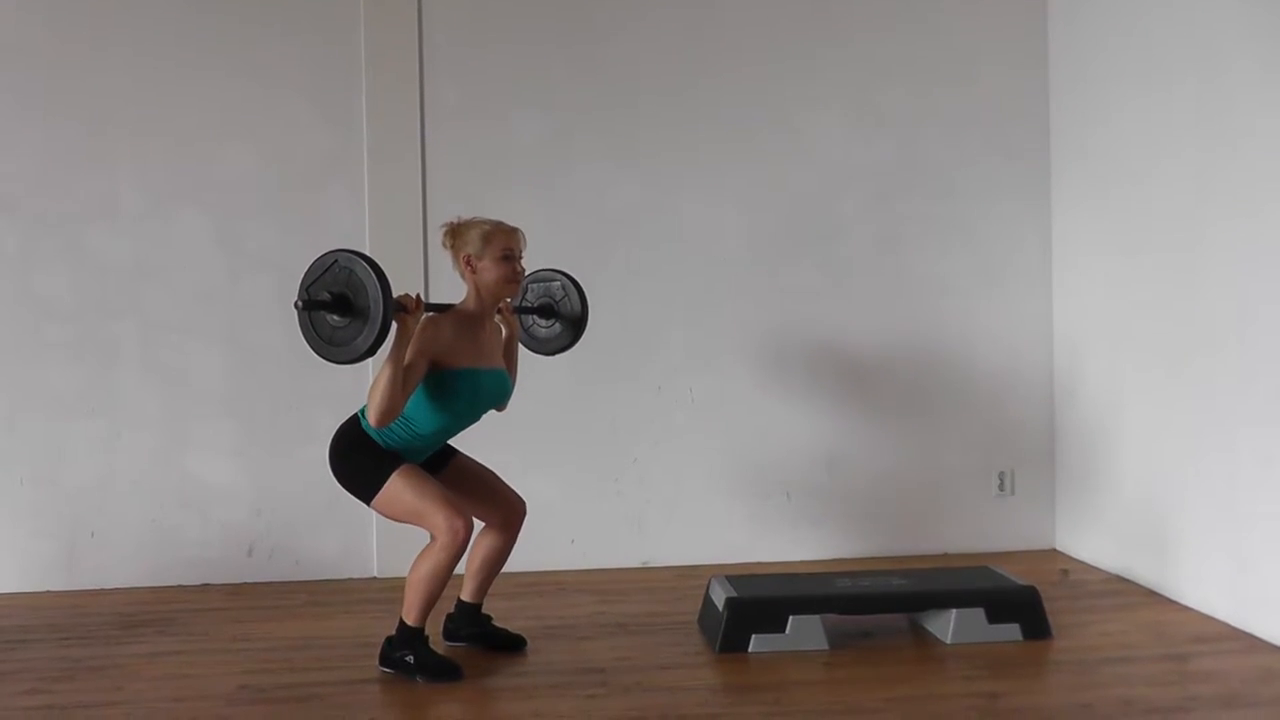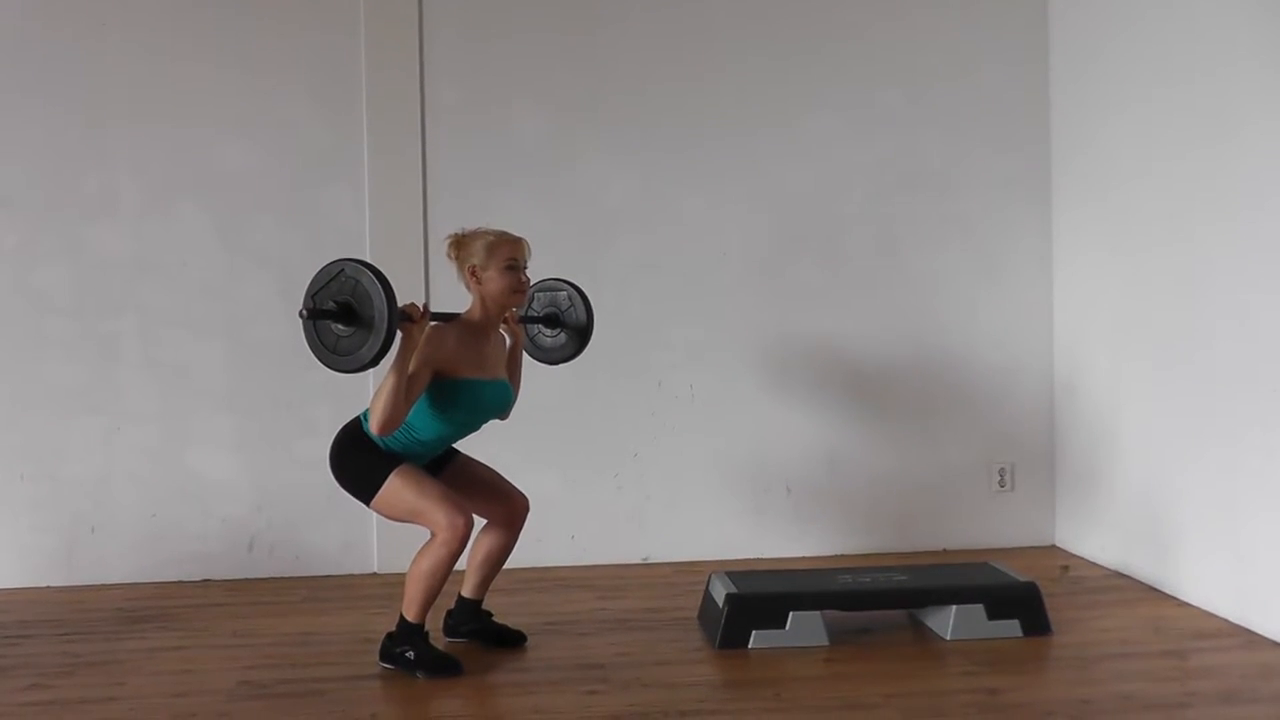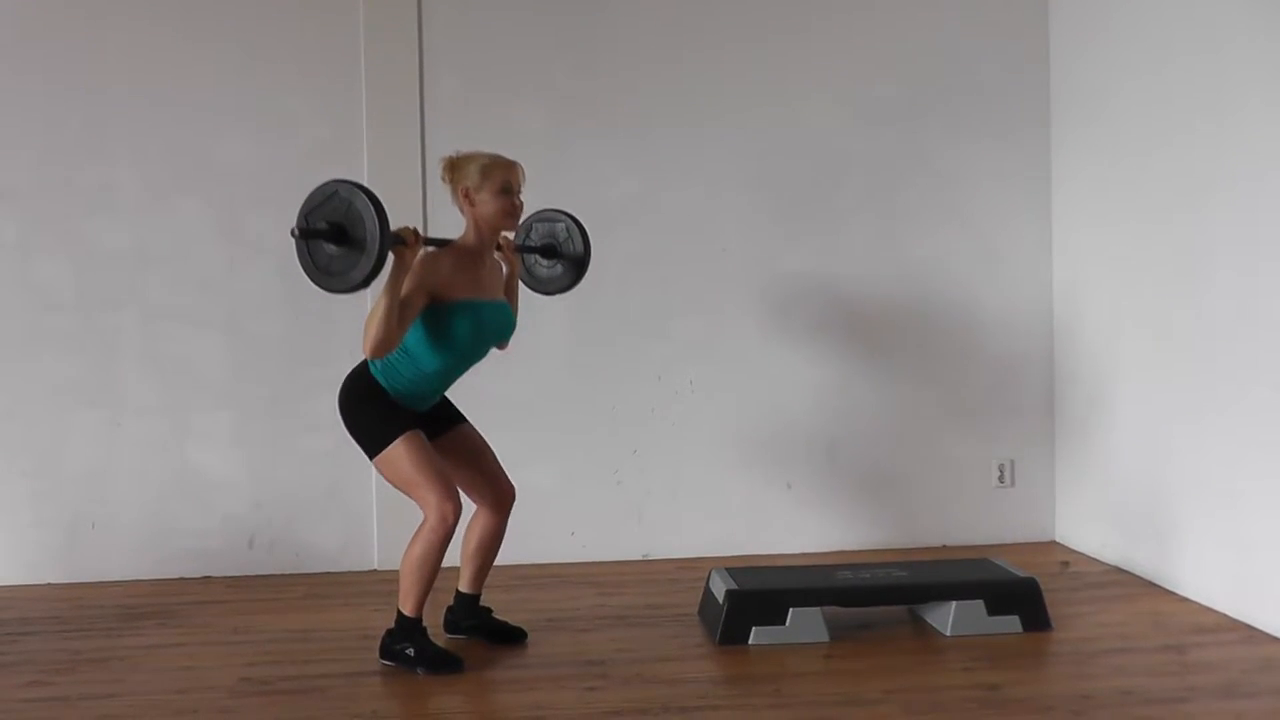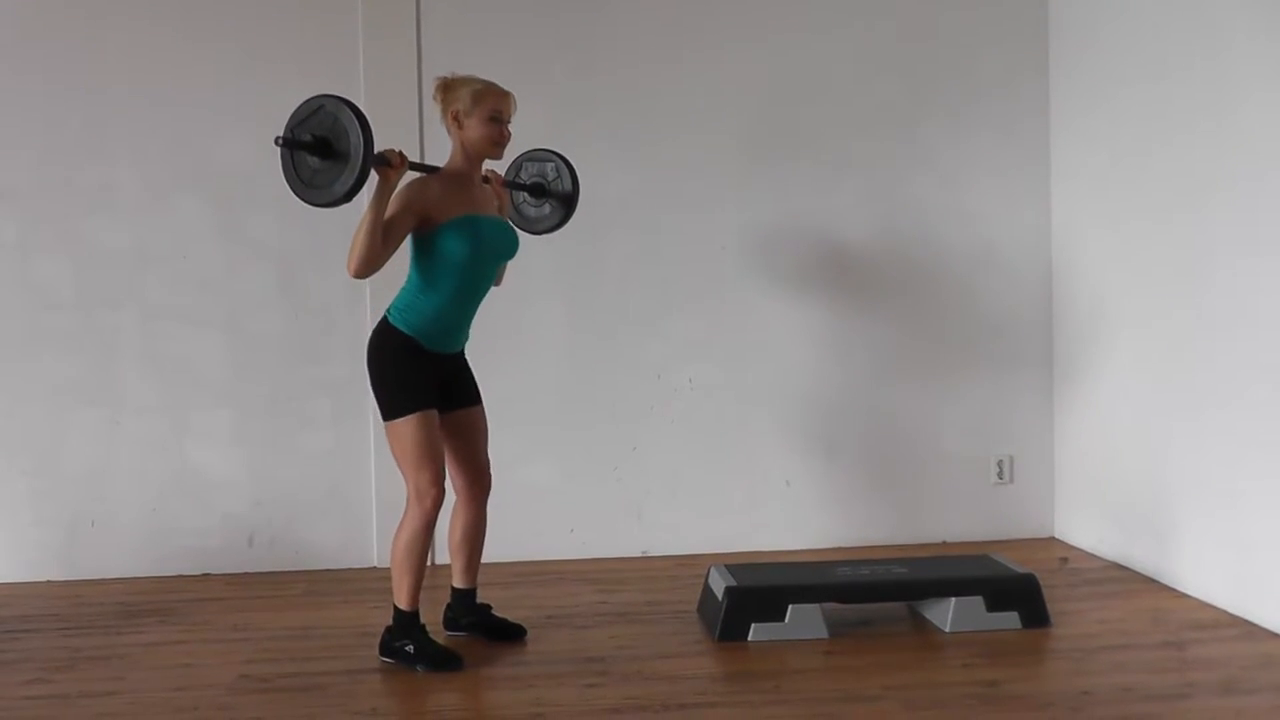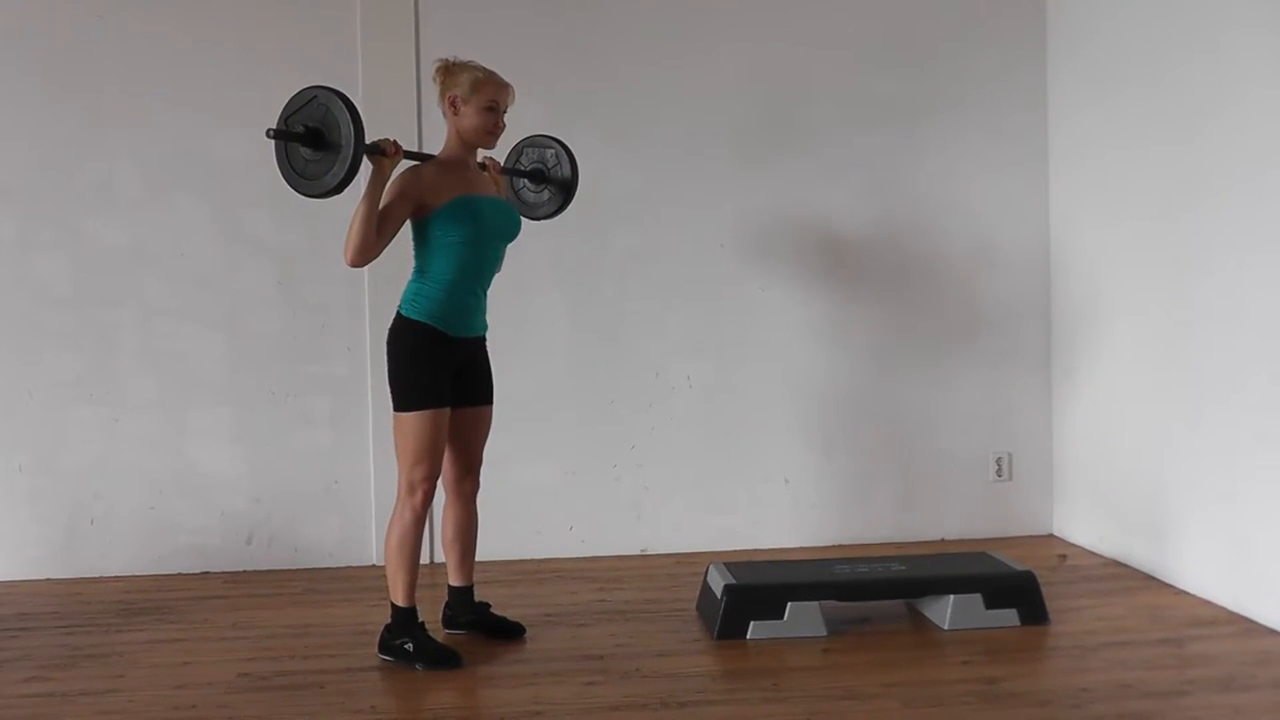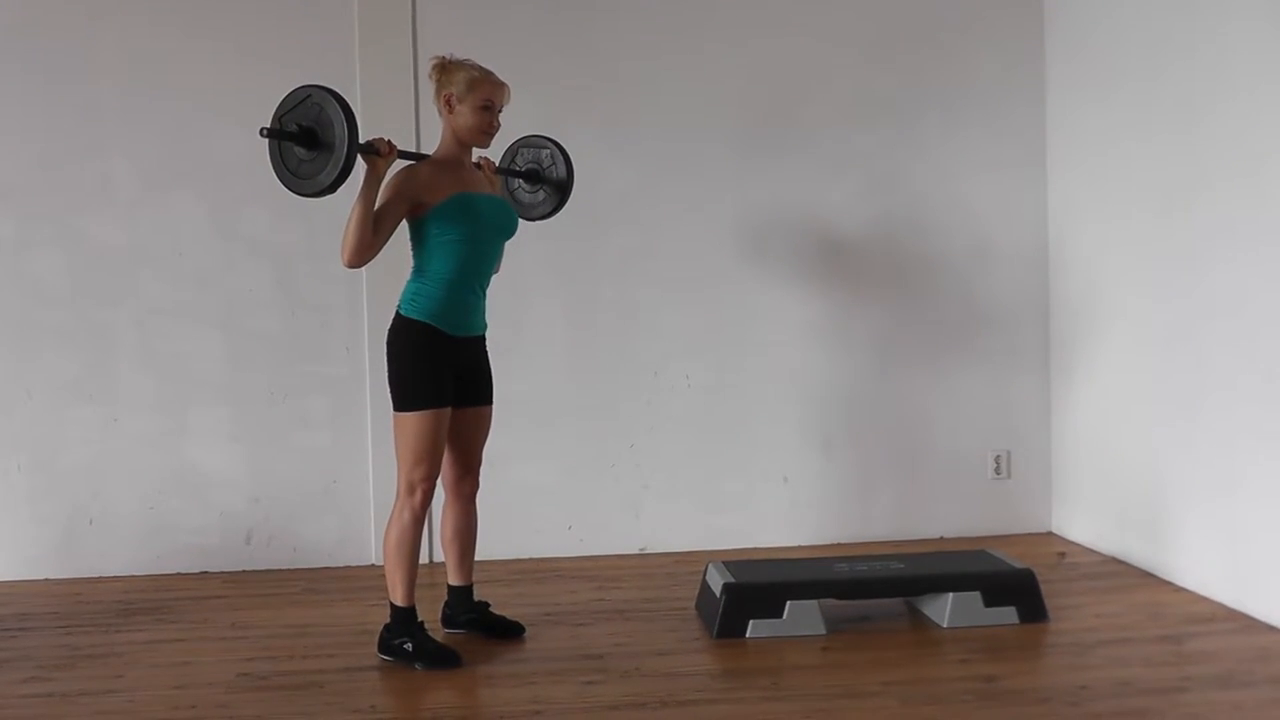
dt=0.5s
person 1, frame 1
left shoulder: (491, 329)
right shoulder: (438, 331)
left elbow: (499, 401)
right elbow: (380, 414)
right wrist: (404, 333)
left hip: (418, 450)
right hip: (365, 450)
left knee: (510, 510)
right knee: (454, 526)
left ankle: (465, 618)
right ankle: (403, 645)
person 1, frame 2
left shoulder: (496, 340)
right shoulder: (443, 341)
left elbow: (500, 409)
right elbow: (381, 424)
right wrist: (408, 344)
left hip: (420, 453)
right hip: (365, 452)
left knee: (513, 507)
right knee: (453, 522)
left ankle: (466, 614)
right ankle: (403, 640)
person 1, frame 3
left shoulder: (492, 265)
right shoulder: (437, 265)
left elbow: (499, 339)
right elbow: (376, 347)
right wrist: (400, 266)
left hip: (424, 401)
right hip: (374, 399)
left knee: (499, 496)
right knee: (443, 507)
left ankle: (465, 610)
right ankle: (403, 636)
person 1, frame 4
left shoulder: (486, 193)
right shoulder: (426, 191)
left elbow: (492, 275)
right elbow: (361, 265)
right wrist: (385, 185)
left hip: (450, 355)
right hip: (403, 351)
left knee: (475, 484)
right knee: (427, 493)
left ankle: (464, 607)
right ankle: (401, 633)
person 1, frame 5
left shoulder: (486, 180)
right shoulder: (421, 179)
right elbow: (358, 254)
right wrist: (379, 175)
left hip: (469, 342)
right hip: (421, 340)
left knee: (464, 481)
right knee: (418, 488)
left ankle: (462, 603)
right ankle: (400, 629)
person 1, frame 6
left shoulder: (482, 179)
right shoulder: (417, 178)
right elbow: (354, 254)
right wrist: (373, 175)
left hip: (469, 341)
right hip: (422, 339)
left knee: (464, 480)
right knee: (418, 488)
left ankle: (462, 604)
right ankle: (400, 629)
